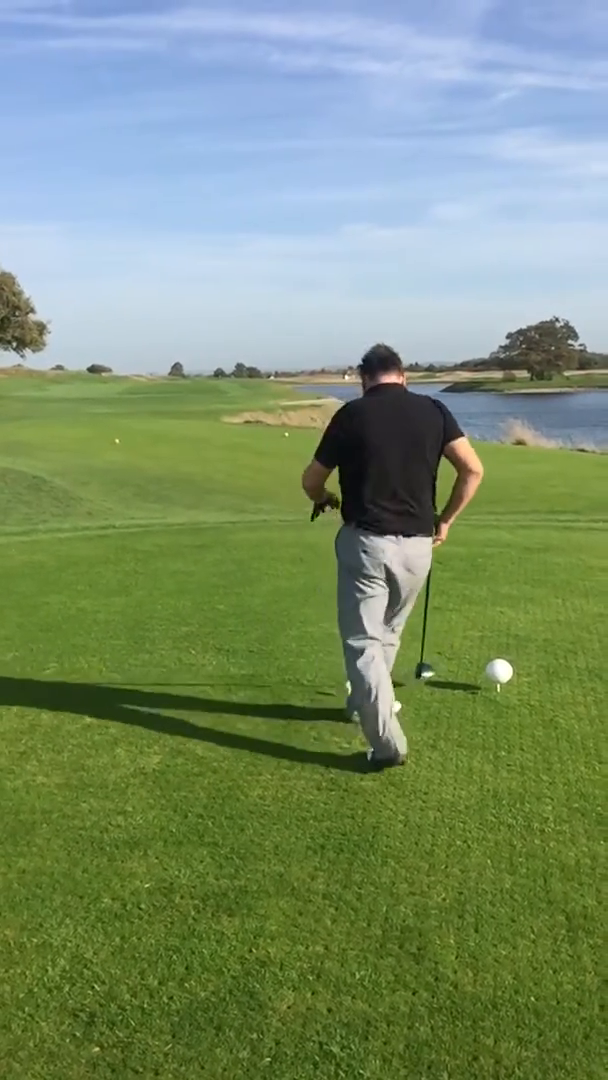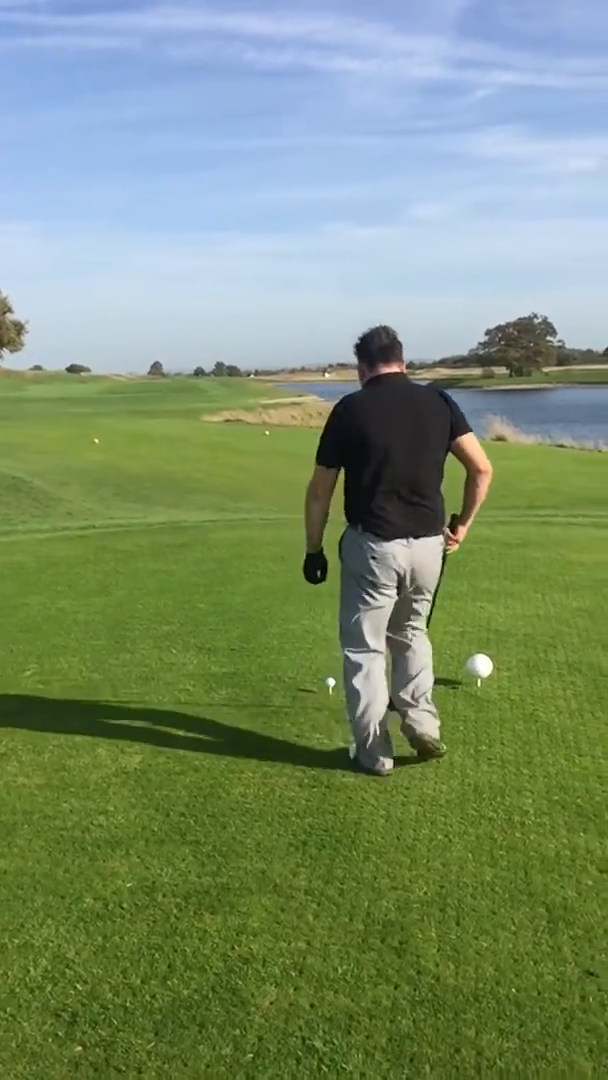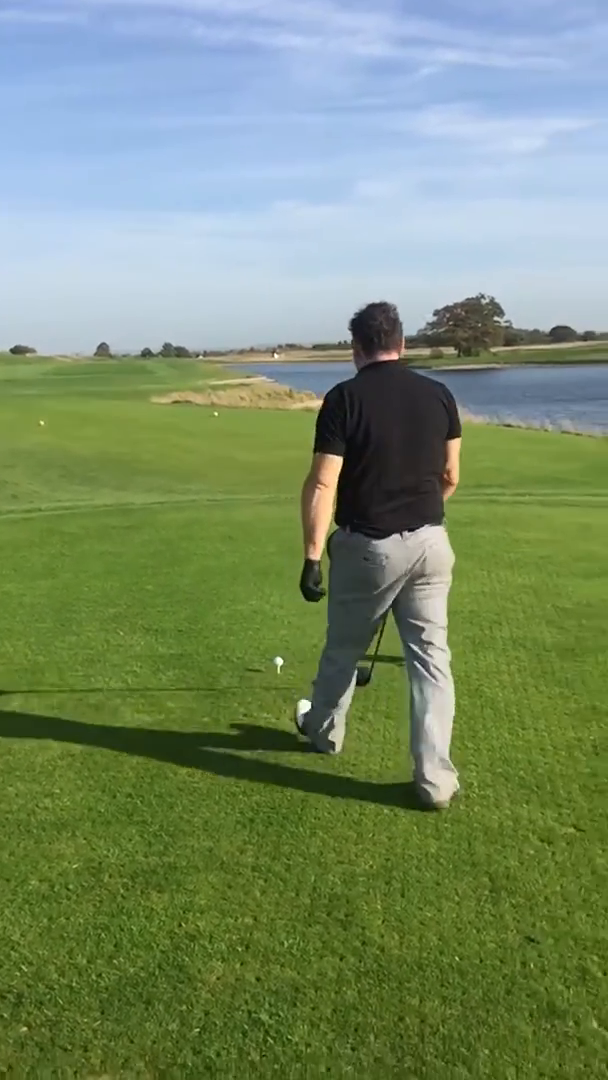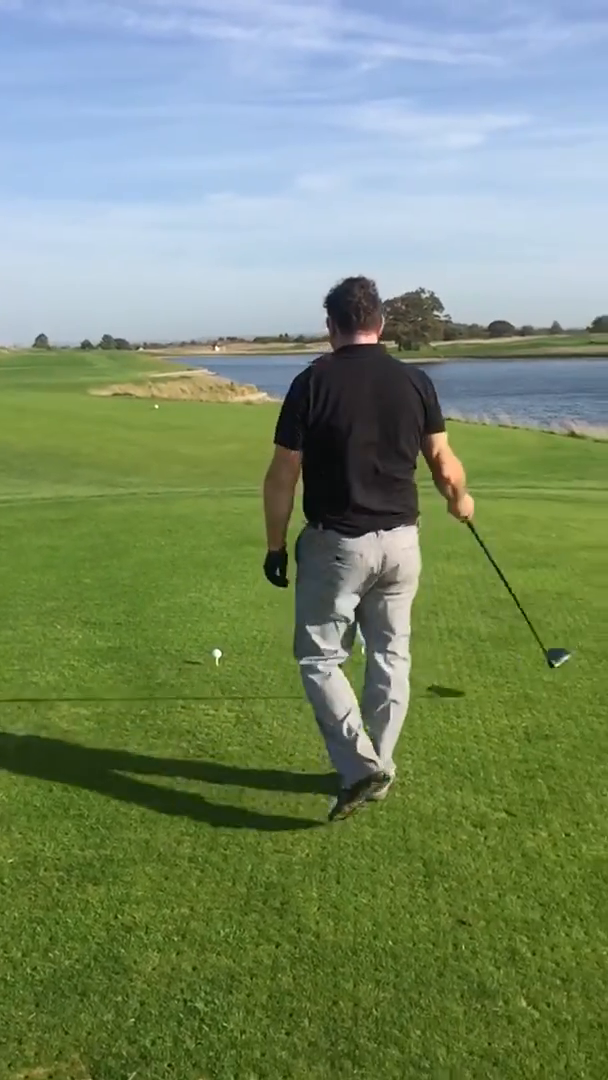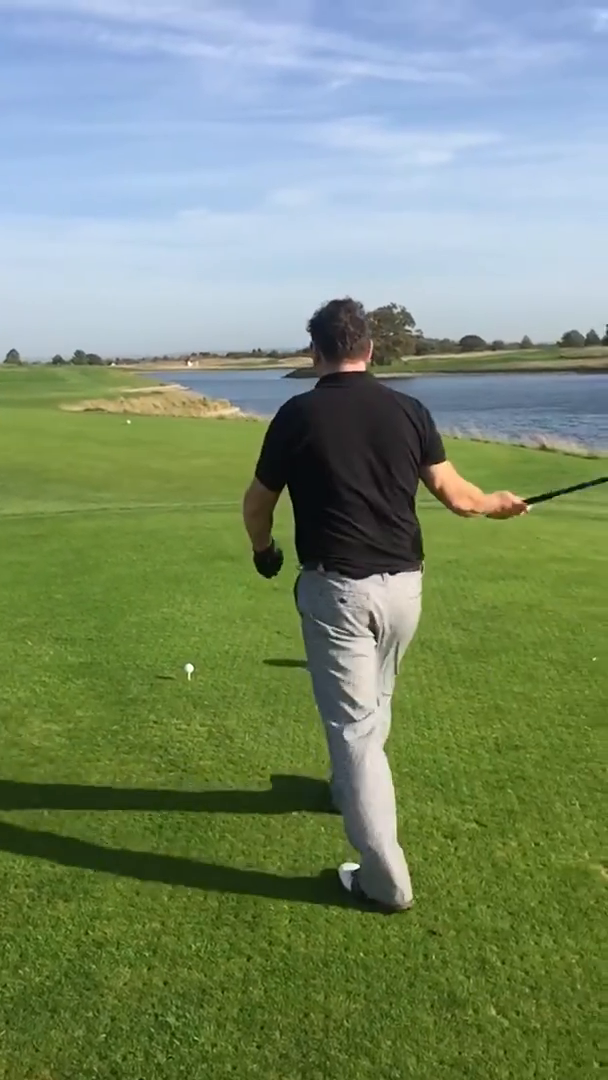
dt=0.3s
person 1, frame 1
left shoulder: (350, 415)
right shoulder: (433, 411)
left elbow: (311, 480)
right elbow: (473, 469)
left wrist: (323, 500)
right wrist: (446, 519)
left hip: (365, 543)
right hip: (416, 544)
left knee: (363, 641)
right knee: (388, 631)
left ankle: (386, 739)
right ankle: (370, 706)
person 1, frame 2
left shoulder: (349, 410)
right shoulder: (439, 403)
left elbow: (320, 489)
right elbow: (481, 468)
left wrist: (313, 548)
right wrist: (463, 524)
left hip: (372, 545)
right hip: (426, 544)
left knee: (364, 651)
right knee: (411, 633)
left ankle: (374, 750)
right ankle: (421, 720)
person 1, frame 3
left shoulder: (344, 398)
right shoulder: (438, 394)
left elbow: (323, 484)
right elbow: (449, 476)
left wrist: (312, 557)
left hip: (366, 545)
right hip: (430, 542)
left knee: (344, 647)
right knee: (430, 656)
left ankle: (321, 726)
right ankle: (435, 777)
person 1, frame 4
left shoulder: (313, 382)
right shoulder: (416, 382)
left elbow: (281, 477)
right elbow: (445, 467)
left wrist: (276, 547)
right wrist: (461, 502)
left hip: (336, 542)
right hip: (400, 542)
left knee: (319, 658)
right knee: (390, 658)
left ankle: (359, 762)
right ankle: (377, 763)
person 1, frame 5
left shoulder: (297, 416)
right shoulder: (408, 410)
left elbow: (256, 505)
right elbow: (453, 494)
left wrist: (264, 551)
right wrist: (500, 505)
left hip: (336, 589)
right hip: (402, 583)
left knee: (351, 725)
right knee: (374, 702)
left ankle: (384, 876)
right ankle: (360, 802)
